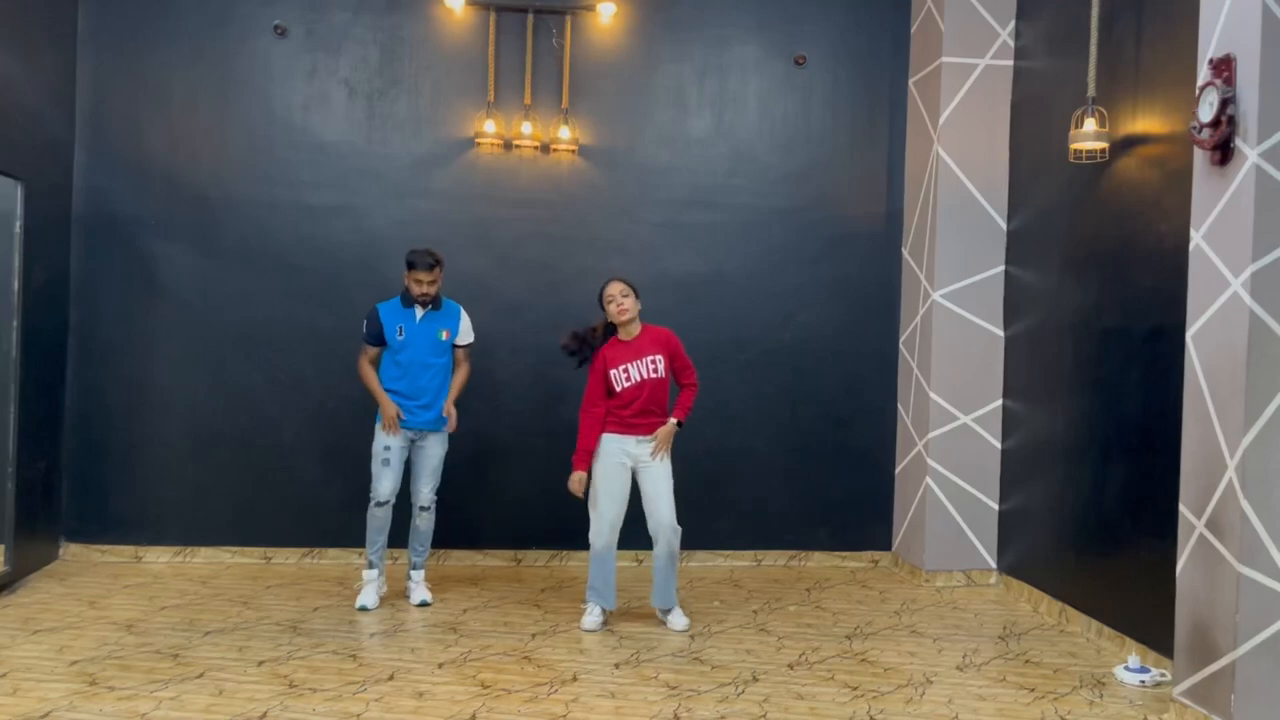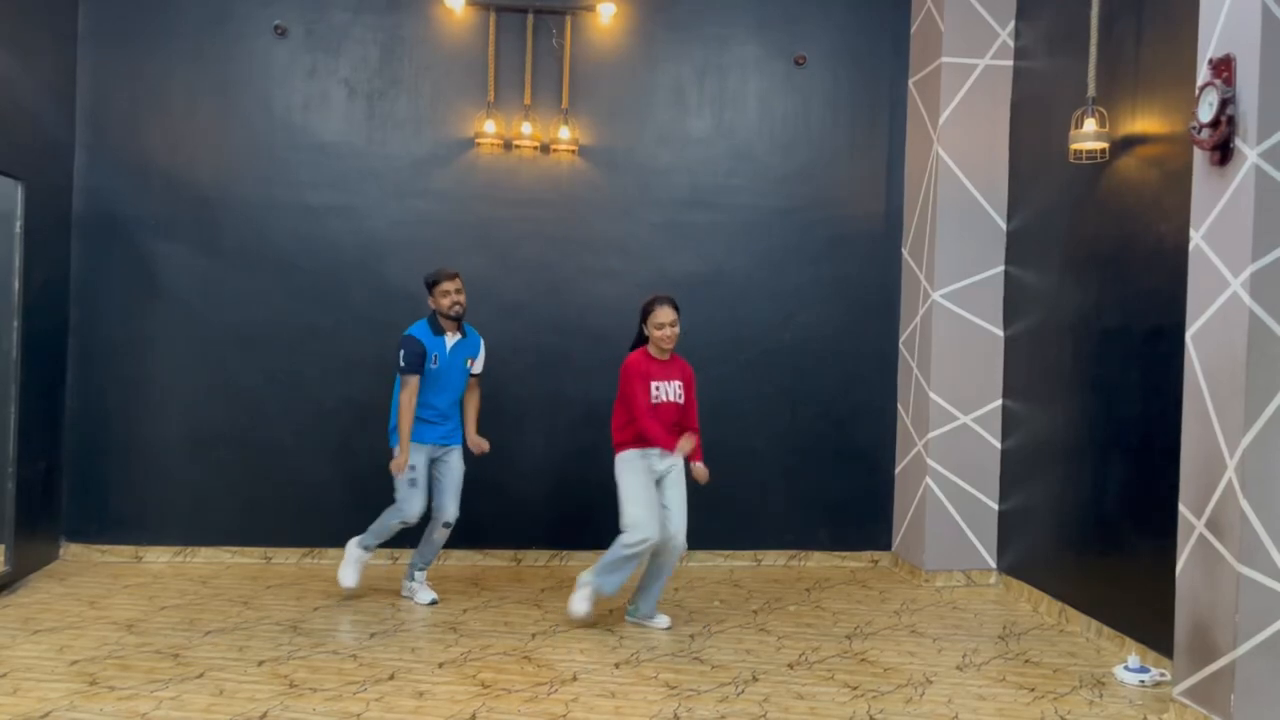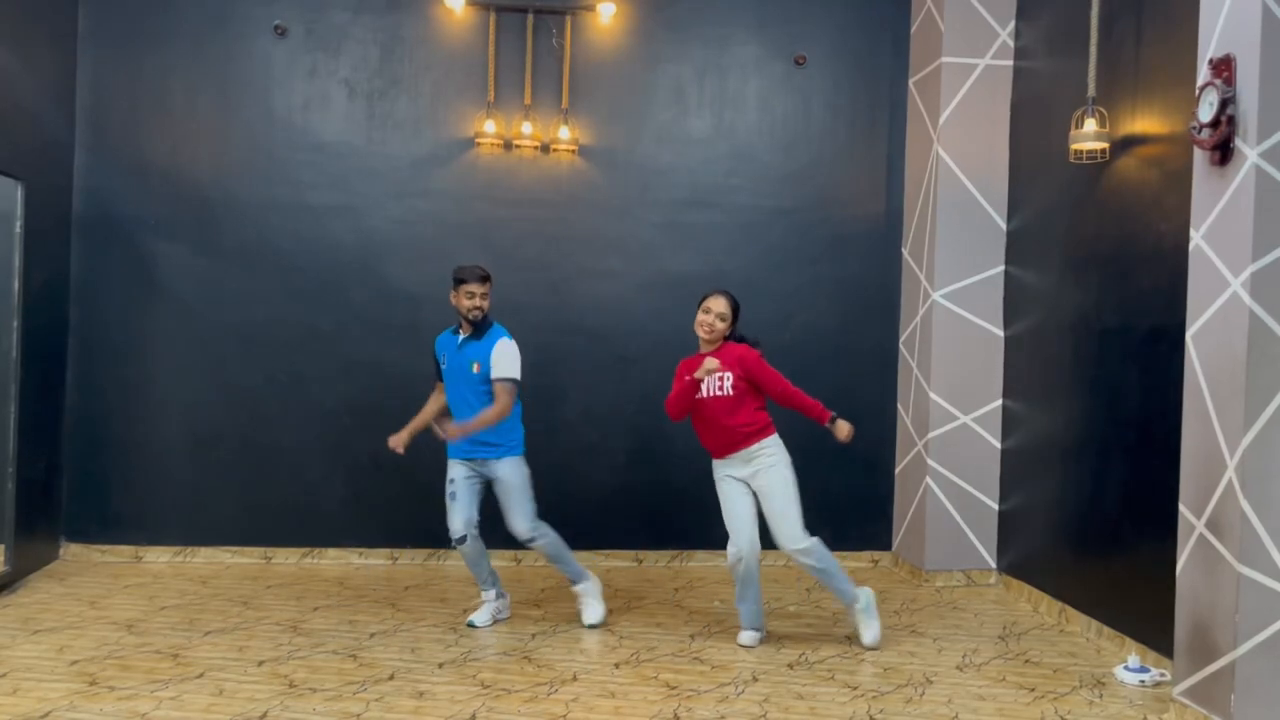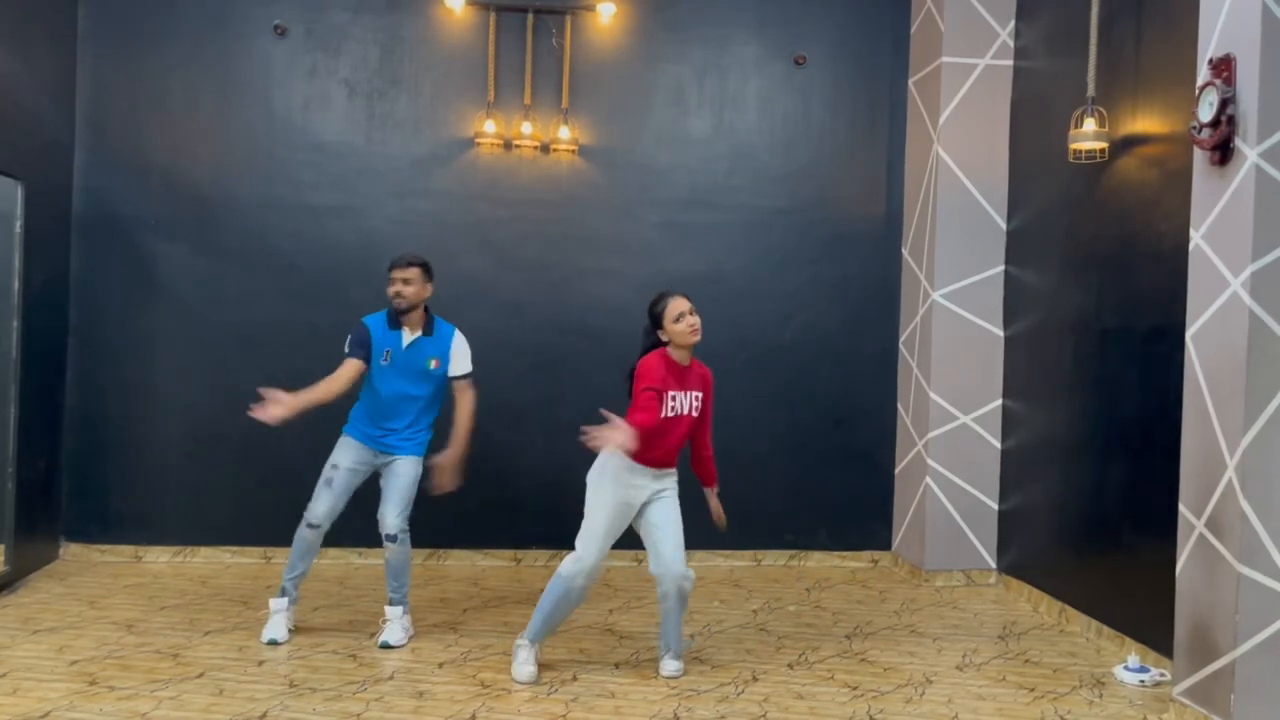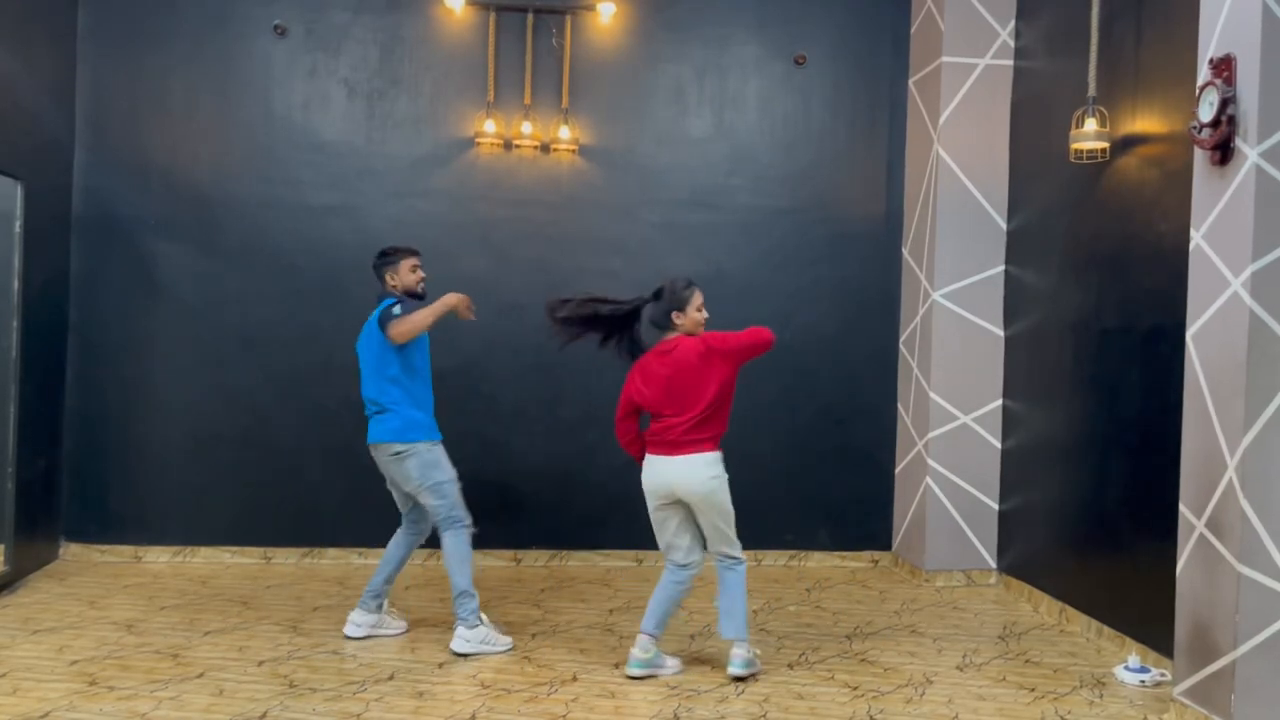
dt=1s
person 1, frame 1
left shoulder: (456, 316)
right shoulder: (382, 314)
left elbow: (462, 364)
right elbow: (366, 362)
left wrist: (451, 401)
right wrist: (384, 401)
left hip: (435, 425)
right hip: (394, 420)
left knee: (425, 500)
right knee: (383, 495)
left ankle: (416, 577)
right ankle: (373, 575)
person 1, frame 2
left shoulder: (474, 341)
right shoulder: (415, 340)
right elbow: (408, 395)
left wrist: (472, 432)
right wrist: (402, 451)
left hip: (450, 442)
right hip: (413, 438)
left knee: (448, 516)
right knee: (411, 509)
left ankle: (416, 578)
right ankle: (361, 547)
person 1, frame 3
left shoulder: (501, 344)
right shoulder: (444, 342)
left elbow: (505, 404)
left wrist: (463, 429)
right wrist: (407, 432)
left hip: (503, 452)
right hip: (461, 456)
left knee: (524, 529)
right knee: (460, 531)
left ankle: (584, 584)
right ankle: (494, 598)
person 1, frame 4
left shoulder: (449, 339)
right shoulder: (370, 328)
left elbow: (465, 397)
right elbow: (342, 378)
left wrist: (454, 451)
right wrist: (292, 404)
left hip: (408, 448)
right hip: (360, 438)
left knee: (393, 527)
right knee: (317, 517)
left ankle: (398, 614)
right ankle: (284, 604)
person 1, frame 5
left shoulder: (381, 323)
right shoulder: (395, 312)
right elbow: (401, 332)
right wrist: (446, 302)
left hip: (384, 442)
right hip: (412, 441)
left knee: (416, 524)
right knee: (455, 523)
left ankle: (367, 612)
right ankle: (469, 627)
person 2, frame 1
left shoulder: (664, 339)
right shoulder: (604, 355)
left elbow: (688, 383)
right elbow: (592, 412)
left wrist: (673, 423)
right wrist: (581, 465)
left hip: (655, 444)
right hip: (614, 446)
left knee: (665, 526)
right knee: (604, 528)
left ankle: (667, 604)
right ankle: (598, 603)
person 2, frame 2
left shoulder: (683, 370)
right shoulder: (635, 363)
left elbow: (690, 421)
right elbow: (640, 413)
left wrist: (696, 459)
right wrist: (673, 444)
left hip: (671, 462)
right hip: (635, 457)
left knee: (674, 540)
right knee: (644, 534)
left ankle: (642, 608)
right ankle: (591, 582)
person 2, frame 3
left shoulder: (743, 356)
right shoulder: (686, 368)
left elbow: (785, 391)
right elbow: (674, 411)
left wrist: (831, 420)
right wrist: (696, 377)
left hip: (765, 455)
right hip: (726, 468)
left knee: (793, 540)
right knee: (743, 547)
left ankle: (856, 600)
right ankle: (751, 622)
person 2, frame 4
left shoulder: (703, 376)
right shoulder: (652, 366)
left elbow: (701, 438)
right elbow: (645, 414)
left wrist: (710, 489)
right wrist: (628, 435)
left hip: (662, 482)
right hip: (620, 472)
left knee: (674, 573)
right knee: (584, 562)
left ankle: (671, 649)
right ankle: (529, 641)
person 2, frame 5
left shoulder: (643, 366)
right shoulder: (711, 347)
left elbow: (625, 424)
right elbow: (764, 338)
right wrist: (724, 348)
left hip: (658, 470)
right hip: (703, 468)
left knee: (682, 562)
right knee: (728, 557)
left ankle: (644, 650)
right ankle: (739, 650)
